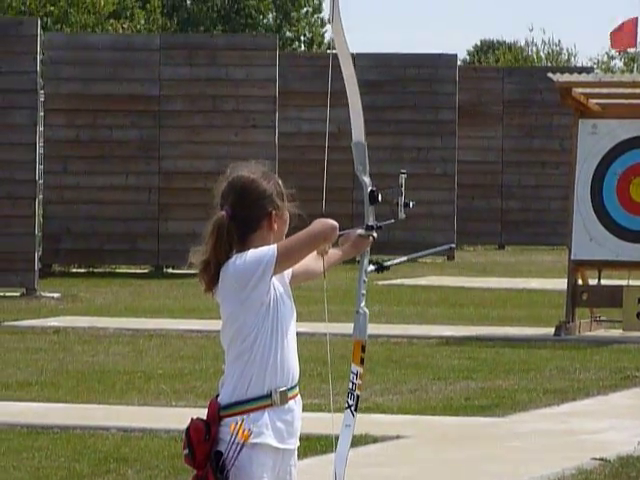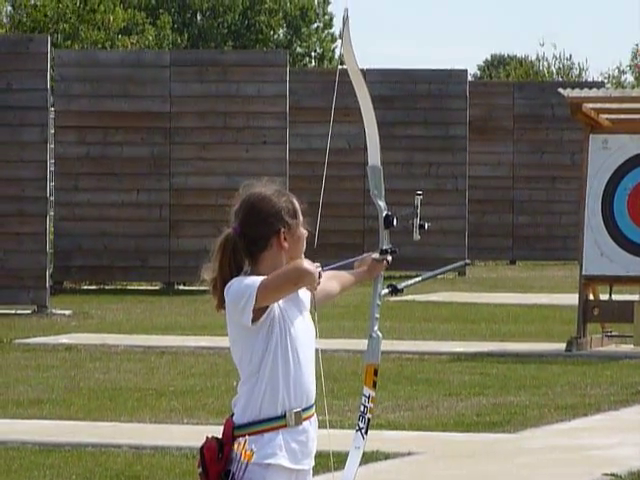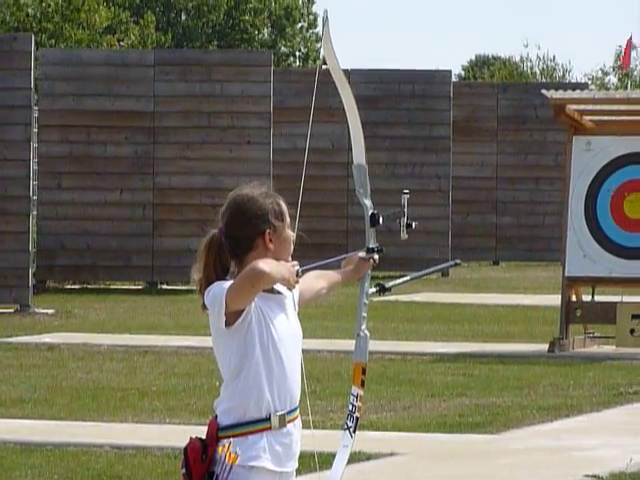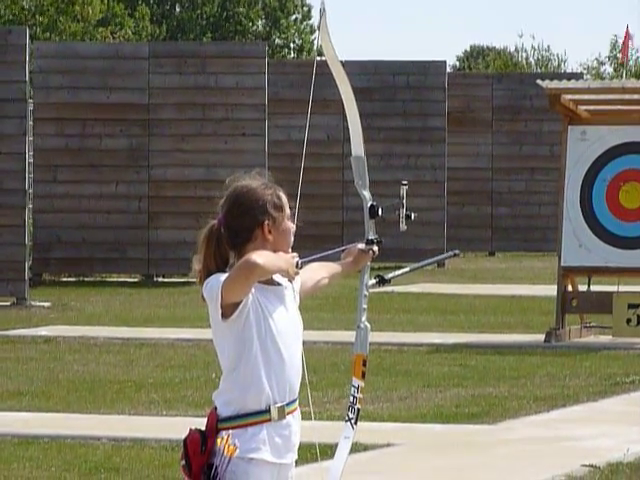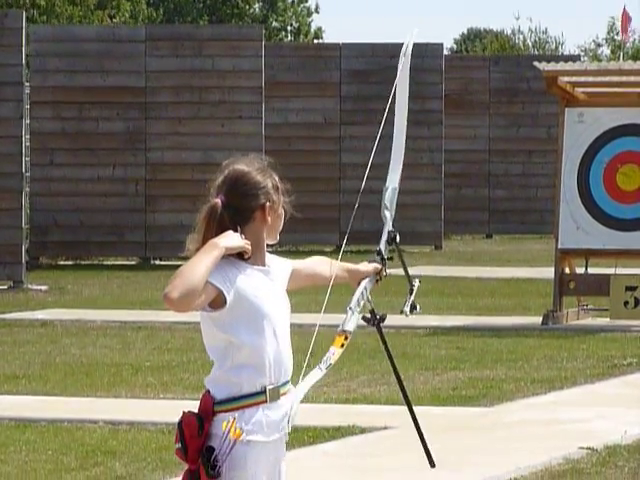
dt=1s
person 1, frame 1
left shoulder: (269, 270)
right shoulder: (243, 269)
left elbow: (311, 264)
right elbow: (326, 228)
left wrist: (346, 250)
right wrist: (328, 243)
left hip: (281, 421)
right hip: (250, 430)
person 1, frame 2
left shoulder: (295, 290)
right shoulder: (242, 292)
left elbow: (327, 282)
right elbow: (303, 271)
left wrist: (362, 273)
right wrist: (306, 273)
left hip: (297, 443)
right hip: (264, 450)
person 1, frame 3
left shoulder: (283, 292)
right shoulder: (223, 297)
left elbow: (316, 283)
right elbow: (258, 273)
left wrist: (349, 272)
right wrist: (279, 271)
left hip: (282, 445)
right hip: (248, 455)
person 1, frame 4
left shoulder: (285, 283)
right shoulder: (222, 289)
left elbow: (316, 274)
right elbow: (252, 265)
left wrist: (347, 264)
right wrist: (280, 262)
left hip: (281, 435)
right hip: (247, 444)
person 1, frame 5
left shoulder: (273, 268)
right shoulder: (223, 276)
left elbow: (315, 267)
right elbow: (176, 297)
left wrist: (355, 271)
right wrist: (216, 246)
left hip: (272, 418)
right hip: (239, 426)
